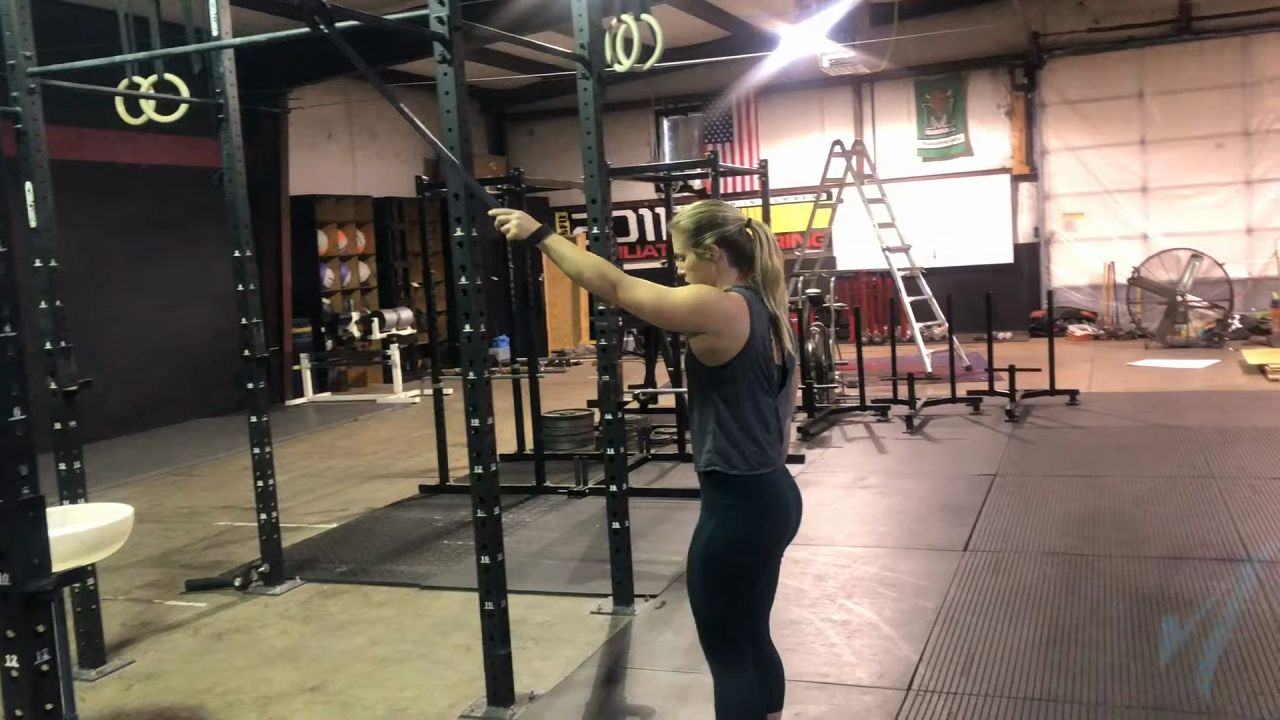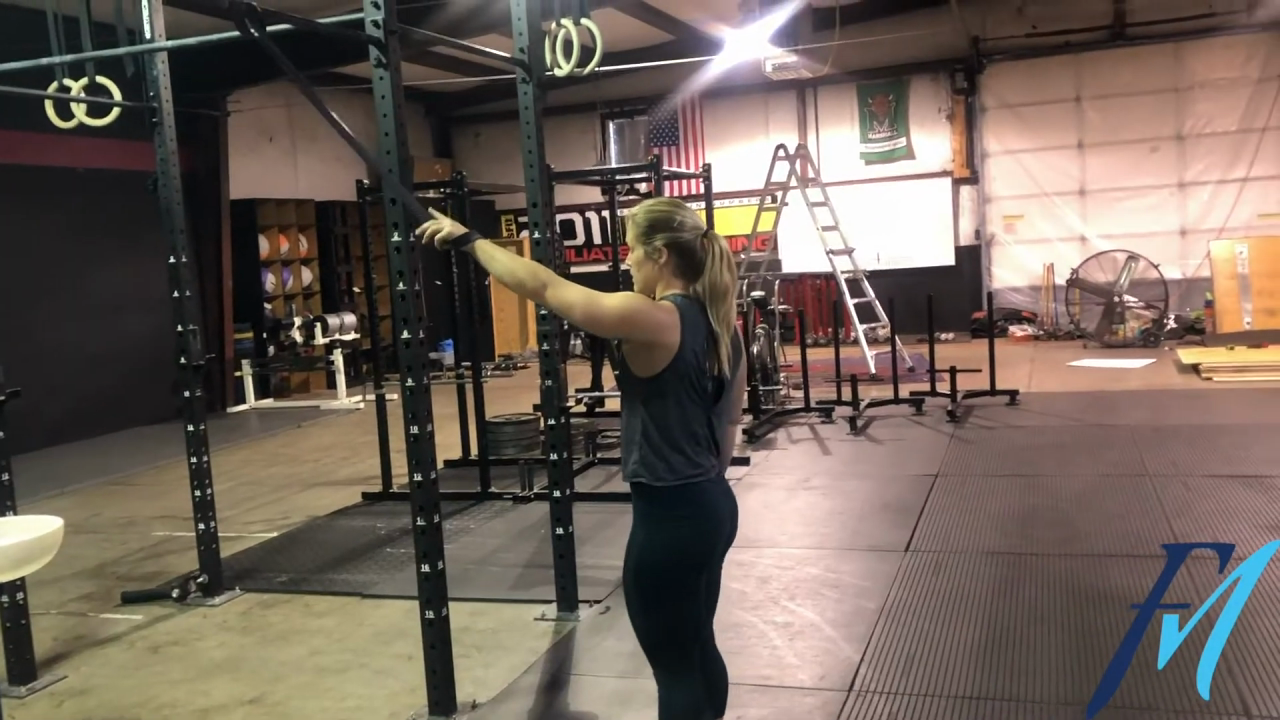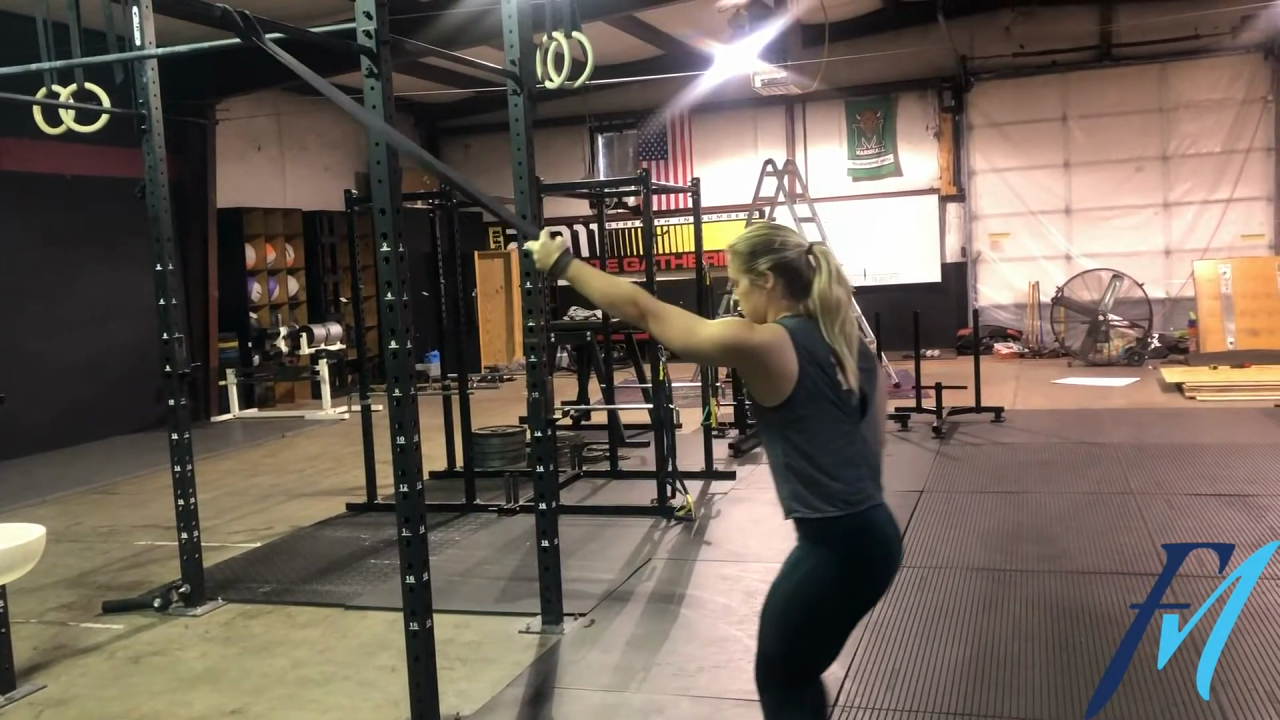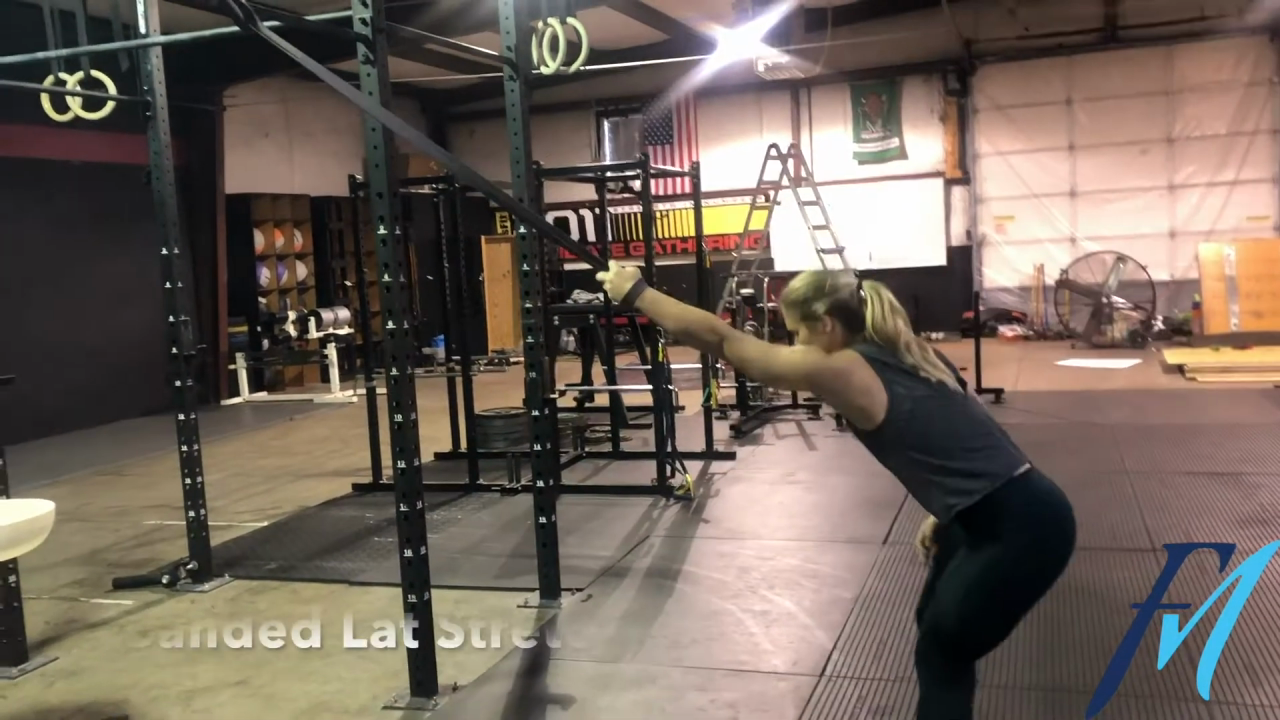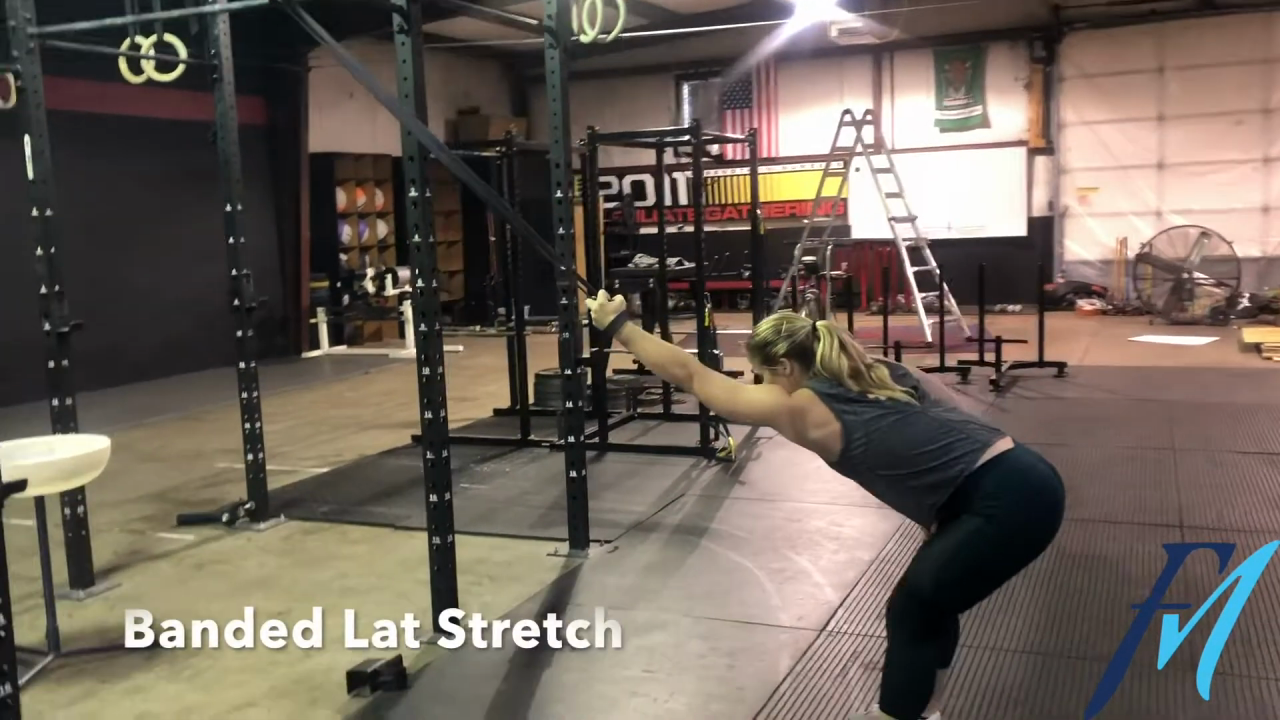
dt=1s
person 1, frame 1
left shoulder: (719, 310)
right shoulder: (768, 312)
left elbow: (613, 285)
left wrist: (539, 234)
left hip: (737, 505)
right hip: (773, 496)
left knee: (727, 655)
right knee: (751, 640)
person 1, frame 2
left shoulder: (652, 319)
right shoulder: (720, 323)
left elbow: (543, 286)
left wrist: (468, 239)
left hip: (669, 516)
right hip: (712, 506)
left knee: (675, 667)
right knee: (697, 649)
person 1, frame 3
left shoulder: (763, 345)
right shoulder: (847, 343)
left elbow: (644, 311)
left wrist: (562, 262)
left hip: (838, 545)
right hip: (870, 533)
right knee: (792, 672)
person 1, frame 4
left shoulder: (843, 372)
right shoulder: (903, 354)
left elbow: (721, 340)
left wrist: (635, 292)
right wrist: (945, 516)
left hip: (1020, 527)
right hip: (997, 514)
left knee: (940, 657)
right knee: (937, 626)
person 1, frame 5
left shoulder: (801, 410)
right shoulder: (881, 373)
left elbow: (691, 375)
left wrist: (617, 325)
right wrist: (943, 511)
left hip: (1011, 499)
right hip: (1019, 477)
left knee: (912, 614)
right knee: (928, 601)
